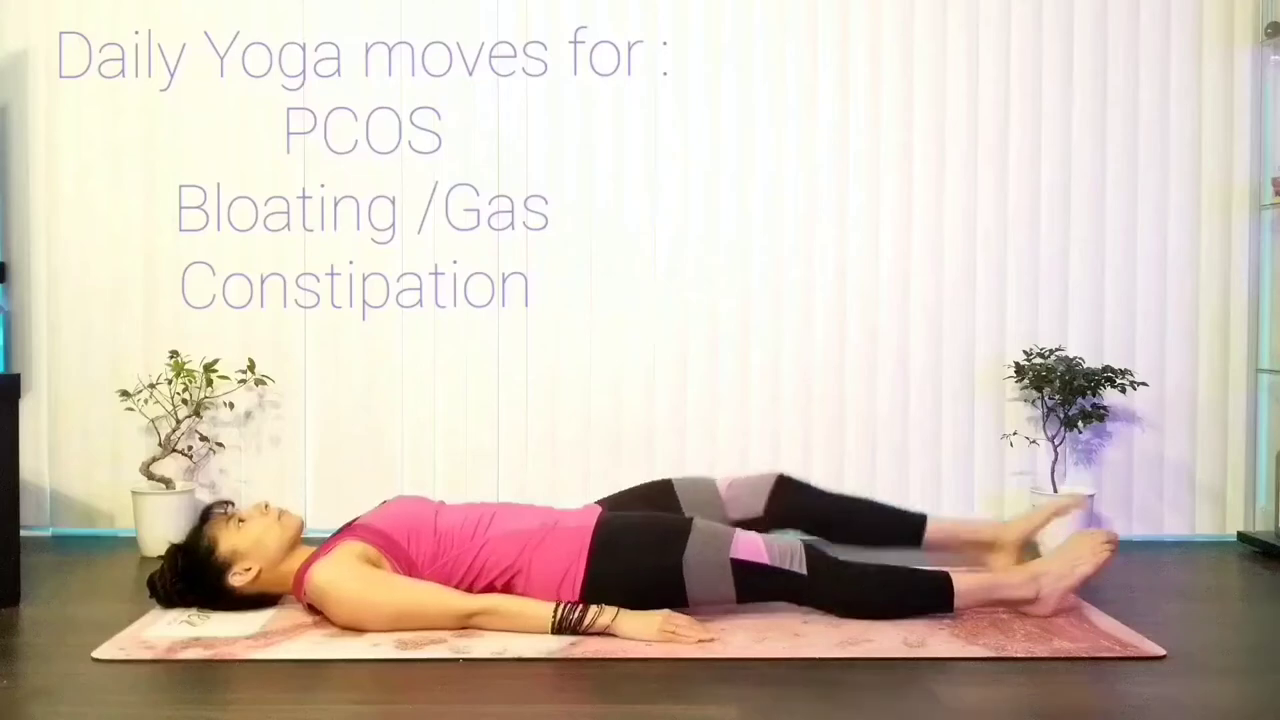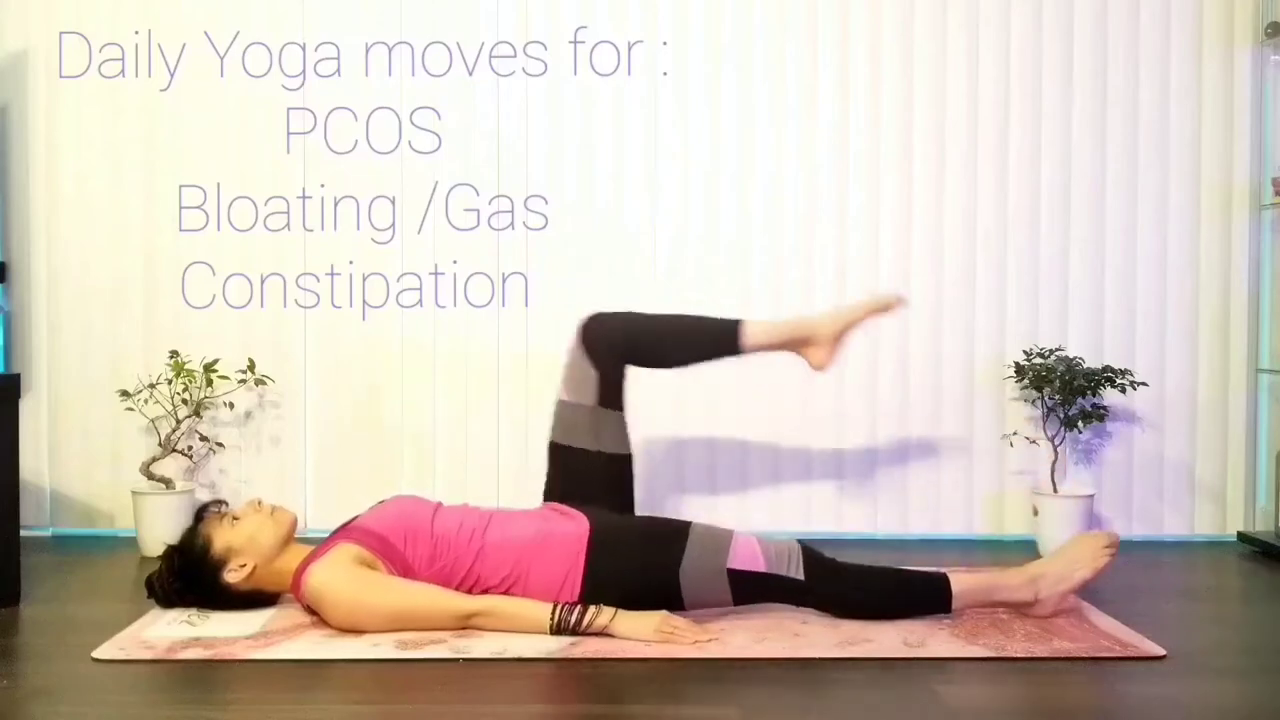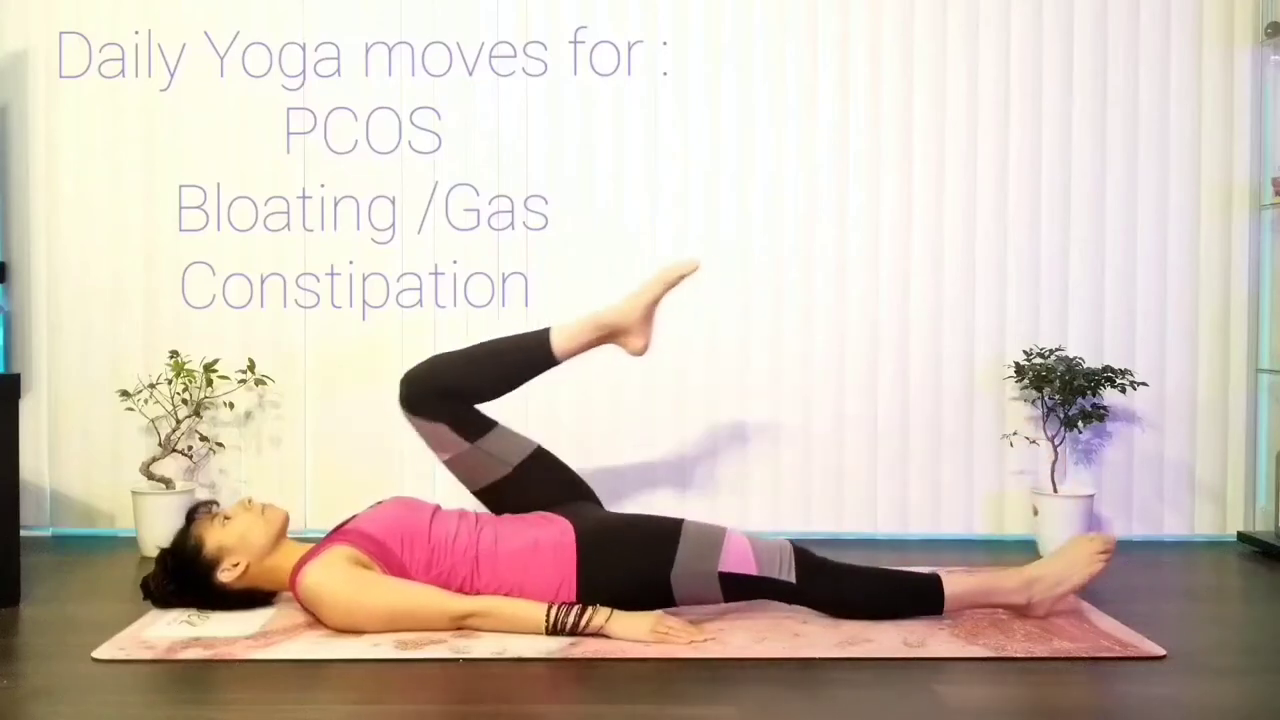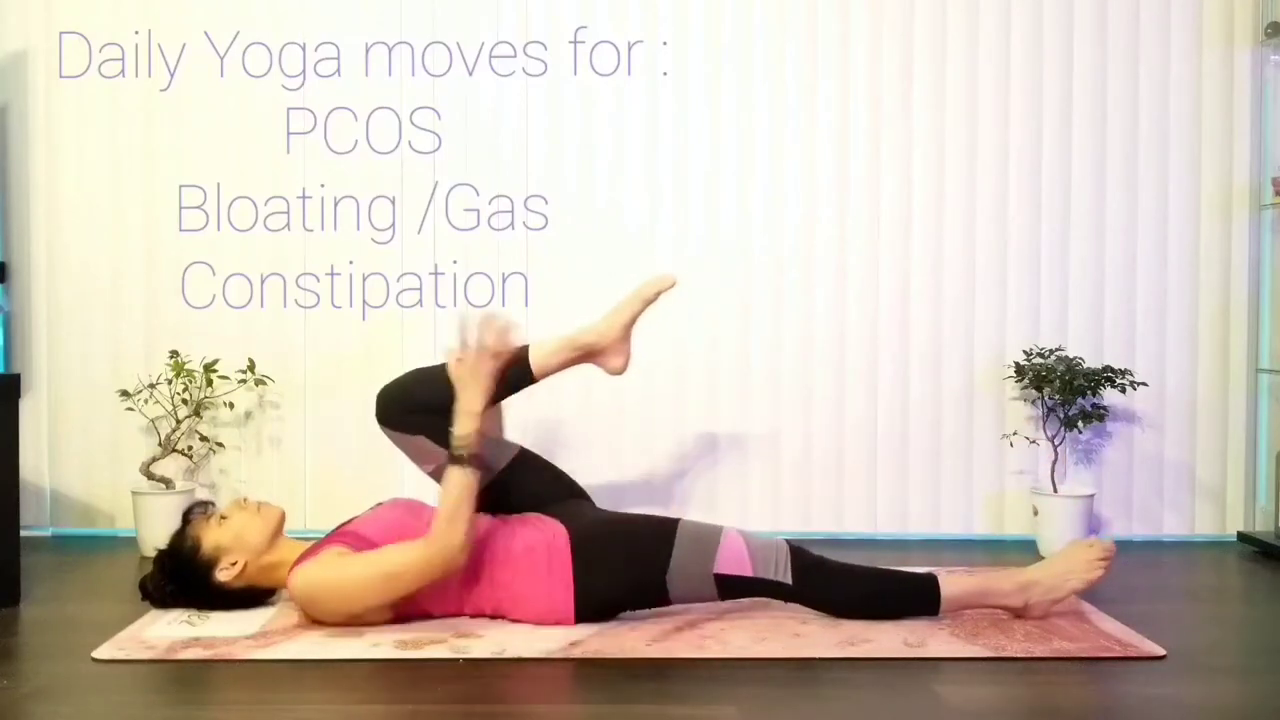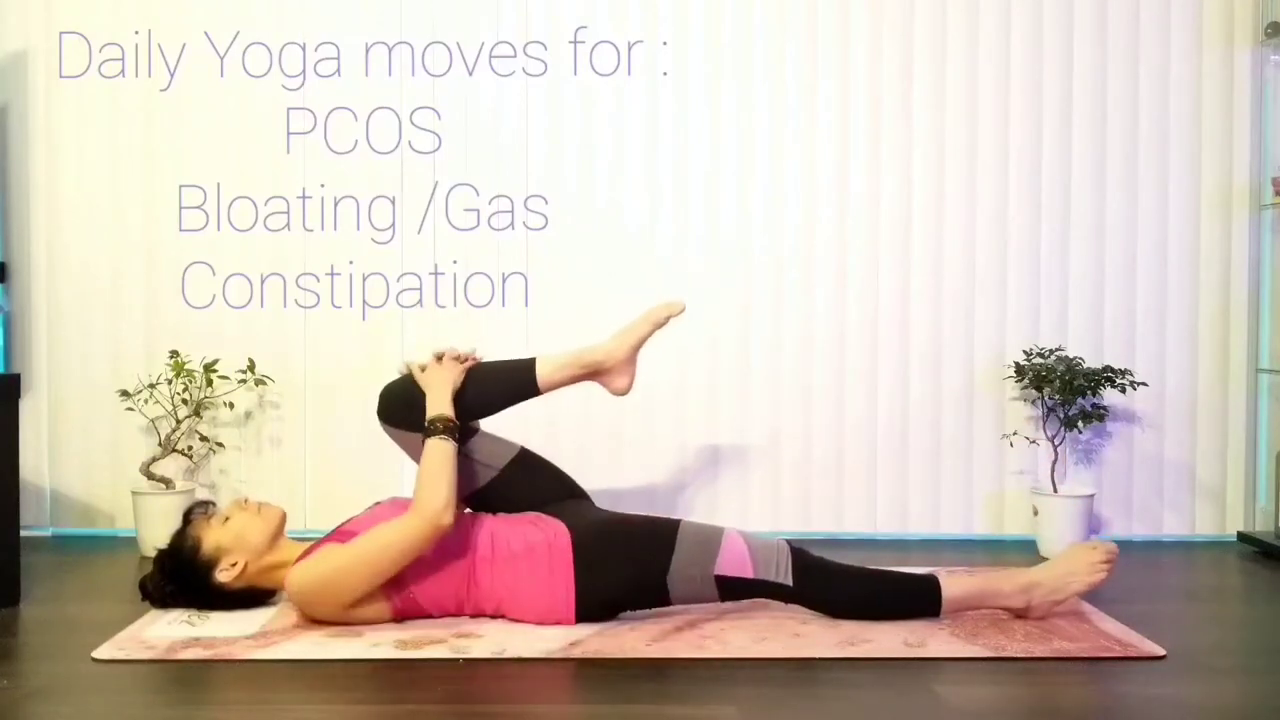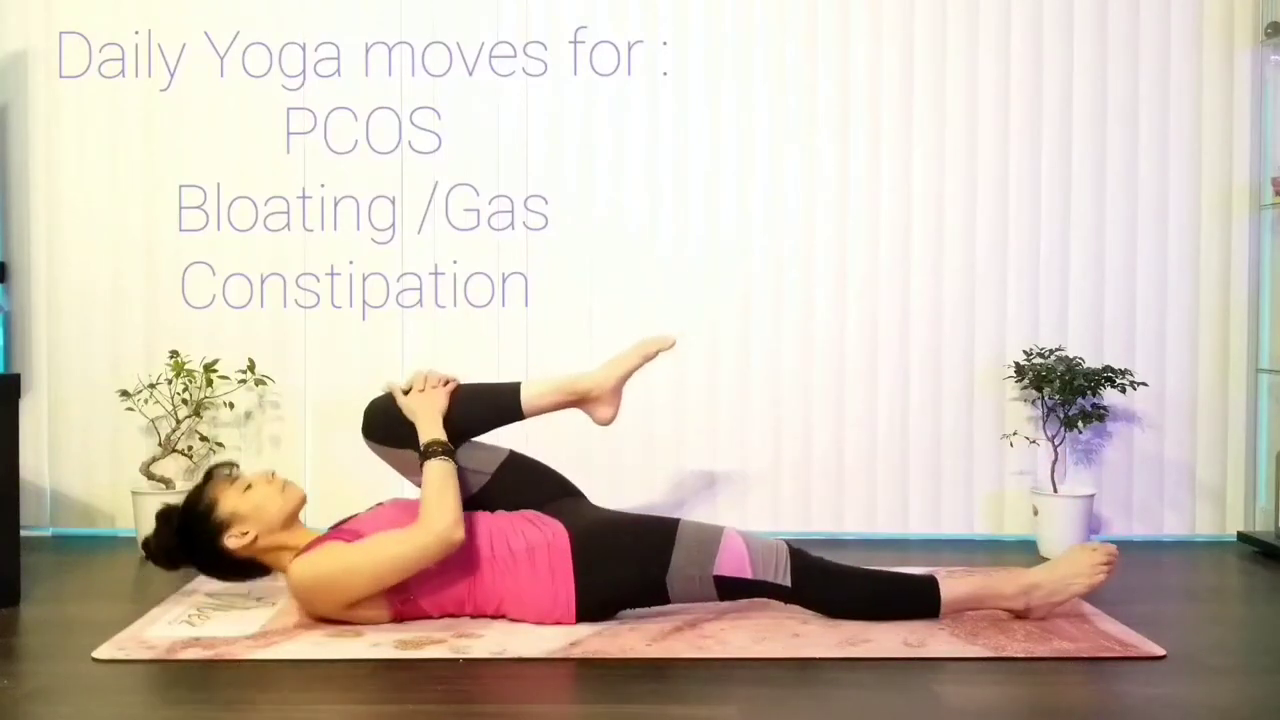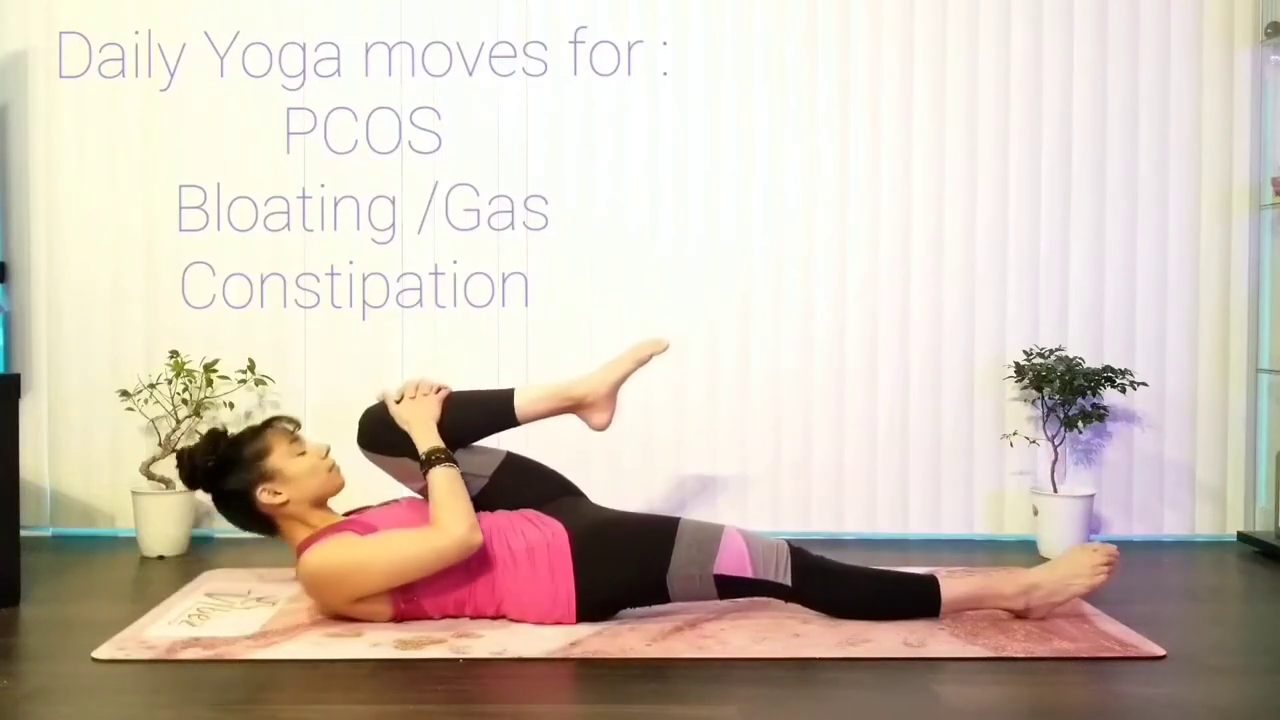
dt=0.4s
person 1, frame 1
left shoulder: (334, 552)
right shoulder: (330, 586)
right elbow: (461, 610)
right wrist: (617, 621)
left hip: (578, 534)
right hip: (582, 565)
left knee: (765, 500)
right knee: (805, 572)
left ankle: (975, 537)
right ankle: (1017, 586)
person 1, frame 2
left shoulder: (336, 552)
right shoulder: (331, 588)
right elbow: (471, 610)
right wrist: (613, 621)
left hip: (569, 529)
right hip: (584, 566)
left knee: (598, 338)
right knee: (802, 575)
left ankle: (799, 331)
right ankle: (1019, 586)
person 1, frame 3
left shoulder: (330, 553)
right shoulder: (325, 589)
right elbow: (466, 612)
right wrist: (608, 623)
left hip: (558, 530)
right hip: (579, 564)
left knee: (430, 387)
right knee: (795, 575)
left ankle: (603, 327)
right ankle: (1010, 586)
person 1, frame 4
left shoulder: (325, 556)
right shoulder: (318, 591)
right elbow: (454, 549)
left wrist: (459, 395)
right wrist: (475, 406)
left hip: (556, 532)
right hip: (570, 575)
left knee: (406, 404)
right knee: (790, 573)
left ankle: (584, 345)
right ankle: (1011, 588)
person 1, frame 5
left shoulder: (324, 560)
right shoulder: (320, 589)
left elbow: (433, 513)
right elbow: (434, 517)
left wrist: (435, 399)
right wrist: (444, 407)
left hip: (553, 530)
right hip: (570, 572)
left knee: (403, 401)
right knee: (790, 574)
left ankle: (593, 361)
right ankle: (1009, 588)
person 1, frame 6
left shoulder: (329, 551)
right shoulder: (318, 582)
left elbow: (433, 522)
right elbow: (445, 534)
left wrist: (419, 419)
right wrist: (432, 431)
left hip: (554, 530)
right hip: (570, 571)
left knee: (386, 416)
right knee: (785, 574)
left ankle: (580, 388)
right ankle: (1010, 590)
person 1, frame 7
left shoulder: (337, 534)
right shoulder: (326, 567)
left elbow: (416, 494)
right elbow: (460, 538)
left wrist: (415, 426)
right wrist: (431, 439)
left hip: (556, 530)
right hip: (572, 572)
left knee: (383, 425)
right knee: (786, 571)
right ankle: (1010, 590)
